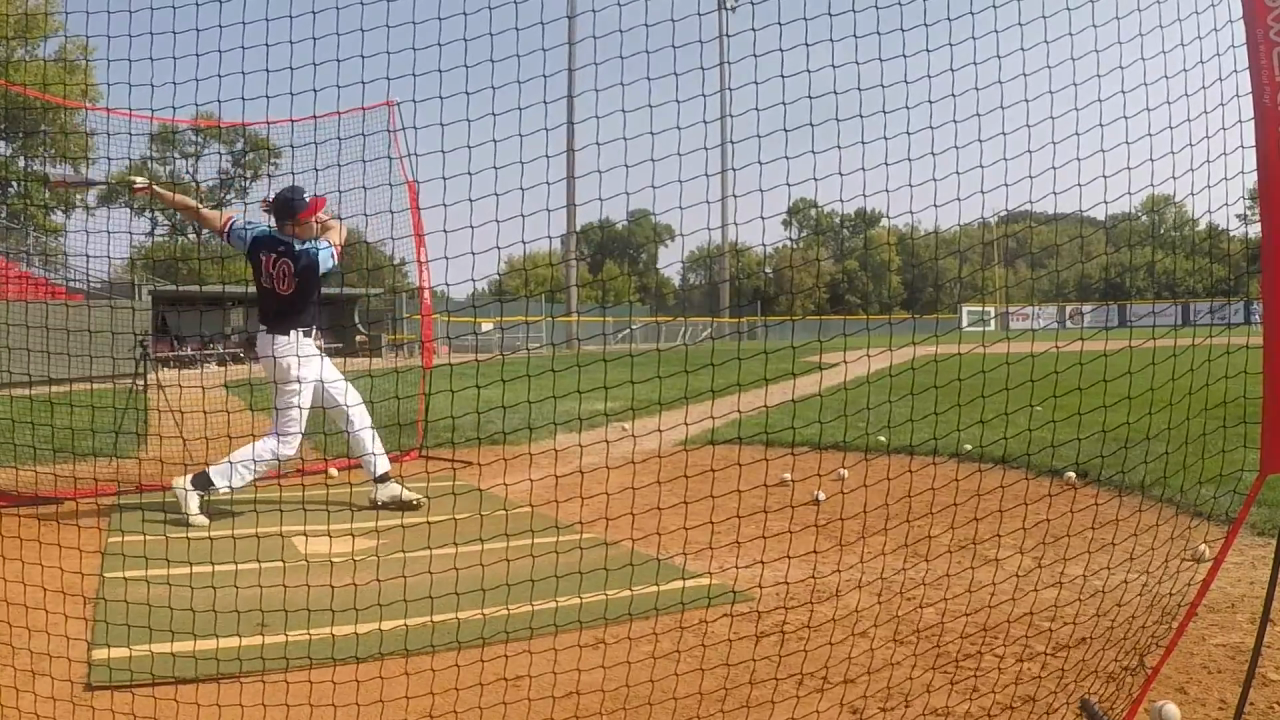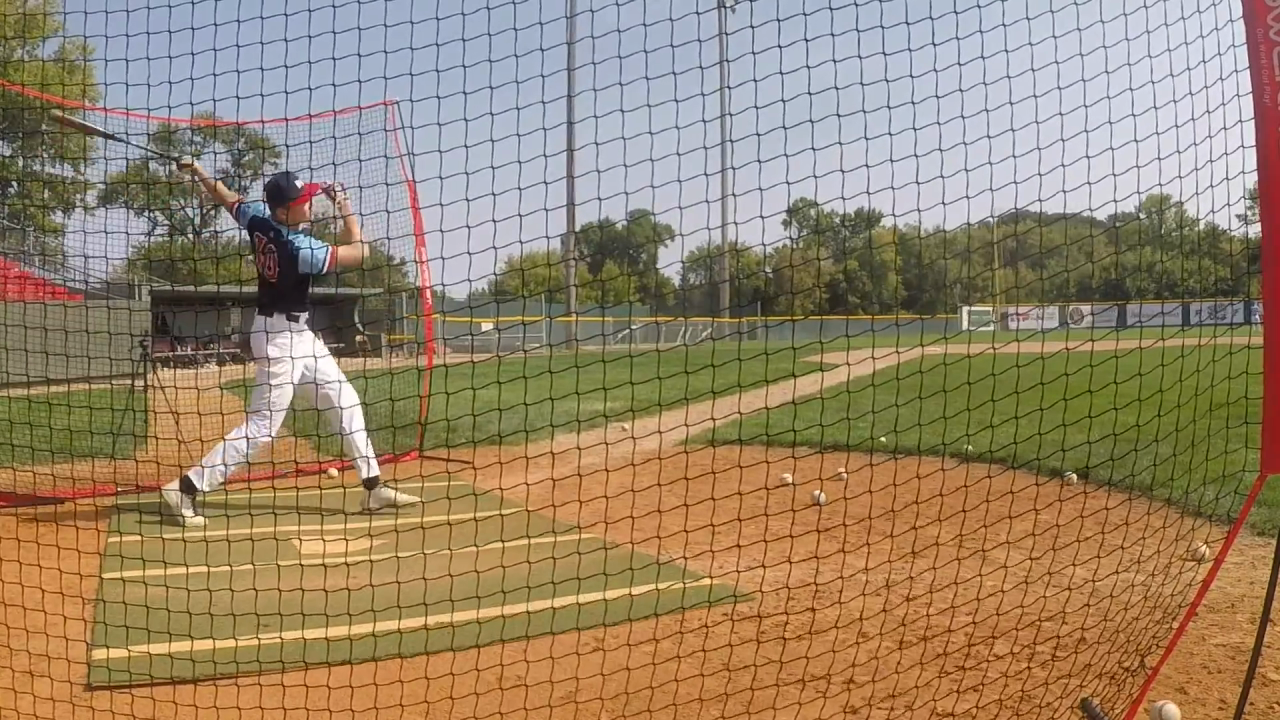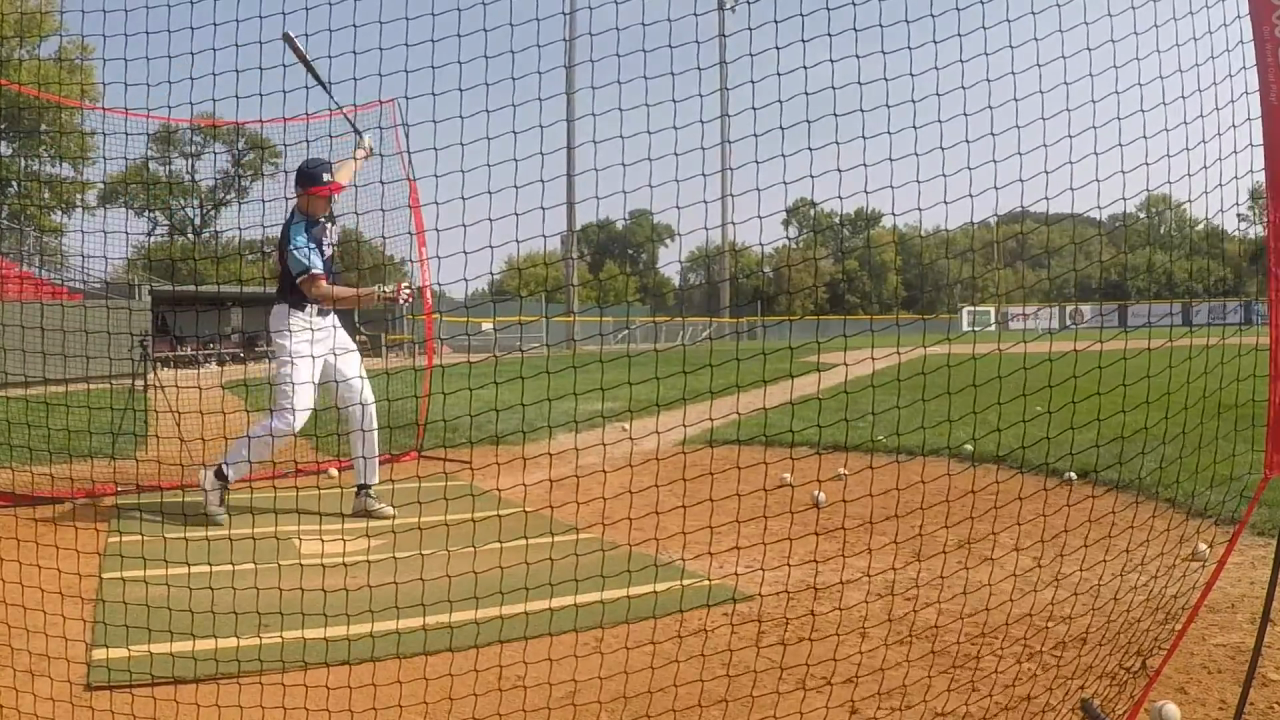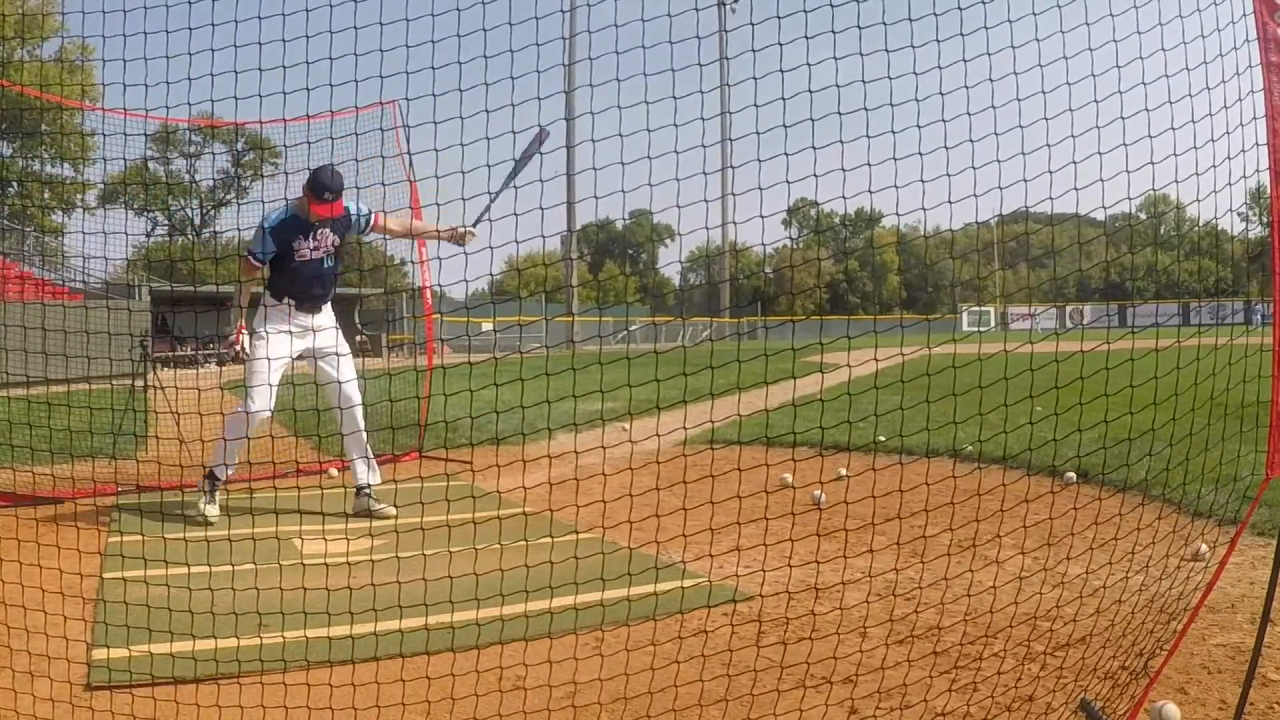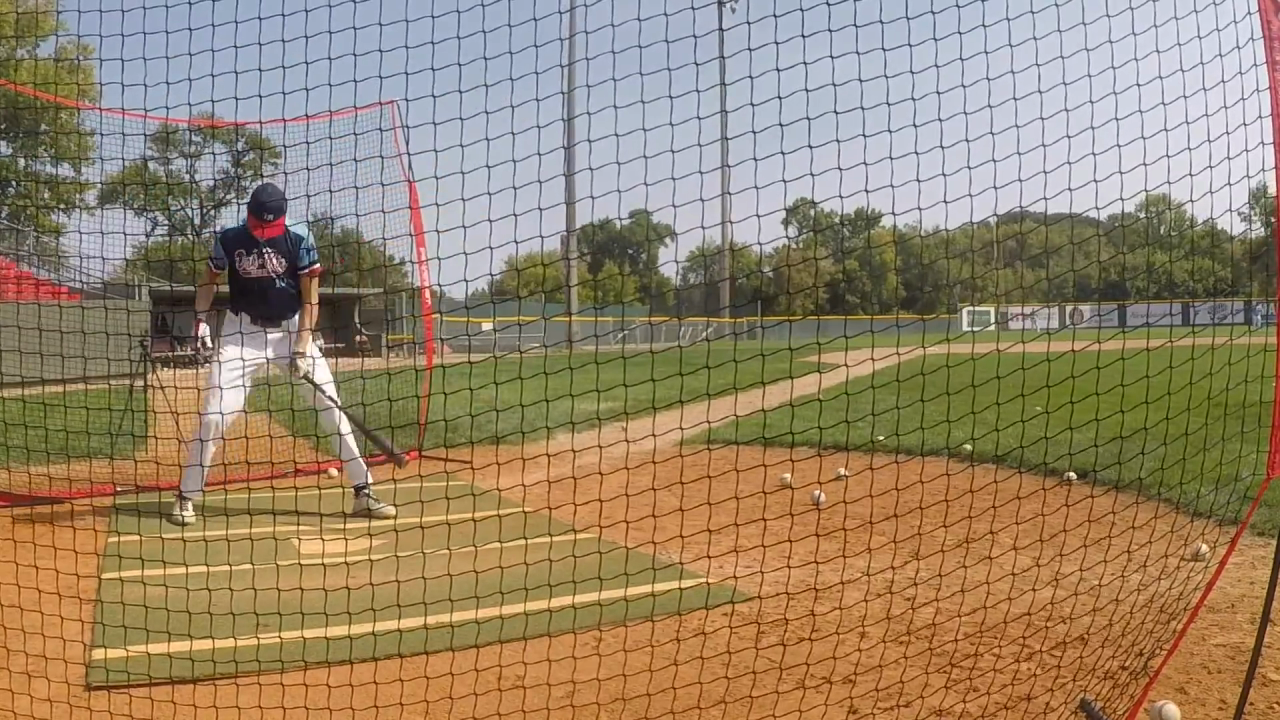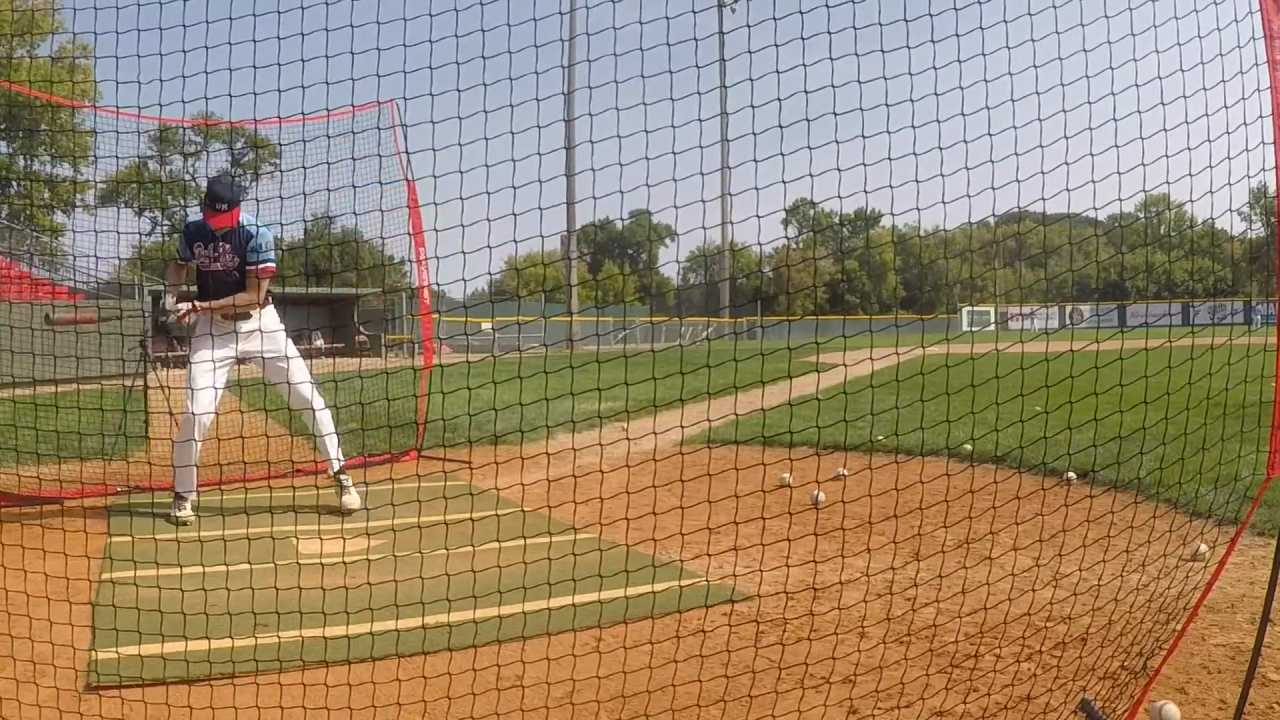
dt=0.3s
person 1, frame 1
left shoulder: (256, 238)
right shoulder: (313, 258)
left elbow: (200, 213)
right elbow: (337, 229)
left wrist: (152, 189)
right wrist: (303, 217)
left hip: (294, 346)
right hip: (290, 348)
left knee: (350, 403)
right knee: (284, 442)
left ankle: (383, 484)
right ankle: (195, 484)
person 1, frame 2
left shoulder: (260, 220)
right shoulder: (301, 248)
left elbow: (223, 195)
right elbow: (359, 252)
left wrist: (194, 170)
right wrist: (345, 208)
left hip: (295, 330)
right hip: (281, 335)
left knee: (345, 401)
right knee: (262, 426)
left ankle: (375, 487)
right ankle: (185, 488)
person 1, frame 3
left shoulder: (317, 209)
right shoulder: (298, 238)
left elbow: (341, 175)
right elbow: (323, 293)
left wrist: (360, 155)
right wrist: (381, 295)
left hip: (327, 321)
right hip: (297, 325)
left knee: (361, 403)
right knee: (289, 417)
left ankle: (364, 492)
right ankle: (220, 477)
person 1, frame 4
left shoulder: (346, 215)
right shoulder: (276, 226)
left elbow: (393, 226)
right elbow: (249, 274)
left wrist: (445, 233)
right wrist: (239, 322)
left hip: (322, 318)
right hip: (279, 319)
left knee: (350, 402)
right knee: (256, 408)
left ankle: (365, 492)
right ankle: (213, 482)
person 1, frame 5
left shoulder: (299, 238)
right shoulder: (230, 238)
left elbow: (310, 297)
right elbow: (209, 280)
left wrist: (302, 345)
right wrist: (201, 318)
left hip: (290, 329)
right hip: (242, 330)
left knee: (331, 406)
right knee: (215, 414)
left ankle: (362, 492)
right ankle: (187, 495)
person 1, frame 6
left shoulder: (257, 234)
right shoulder: (193, 231)
left elbow: (254, 296)
right elbow: (178, 266)
left wrist: (198, 307)
right wrist: (172, 293)
left hip: (260, 323)
right hip: (213, 327)
left knee: (308, 398)
right knee: (197, 413)
left ankle: (340, 475)
right ankle: (183, 495)
